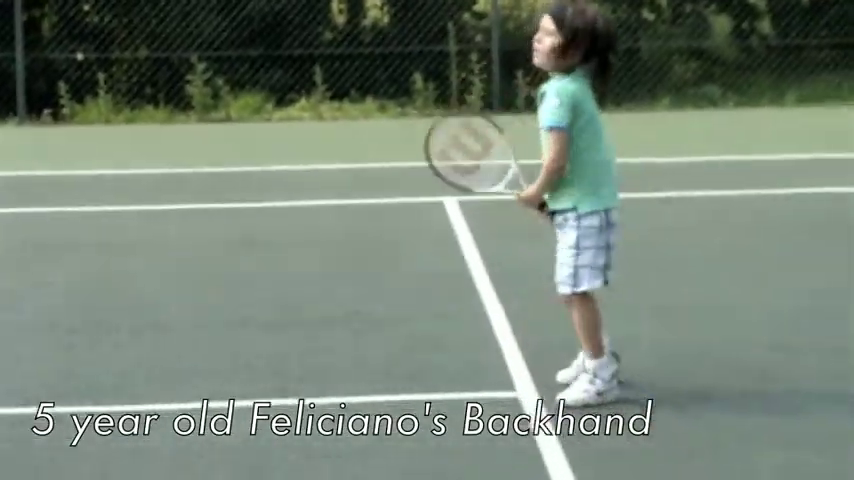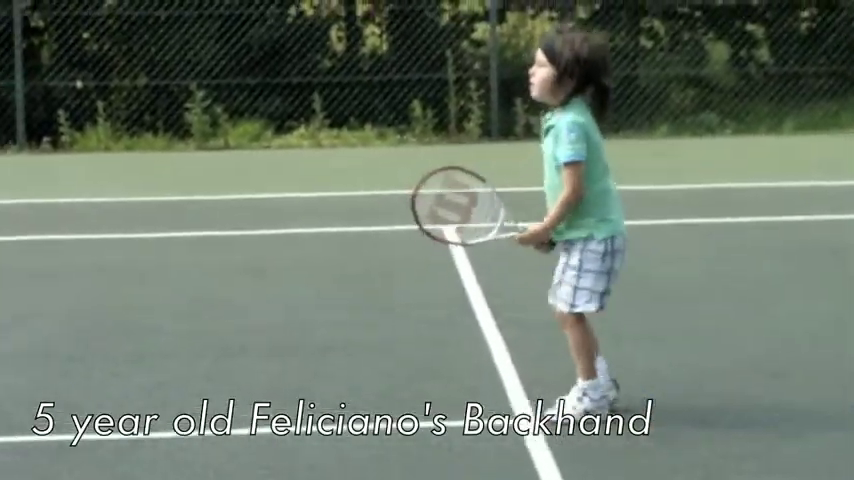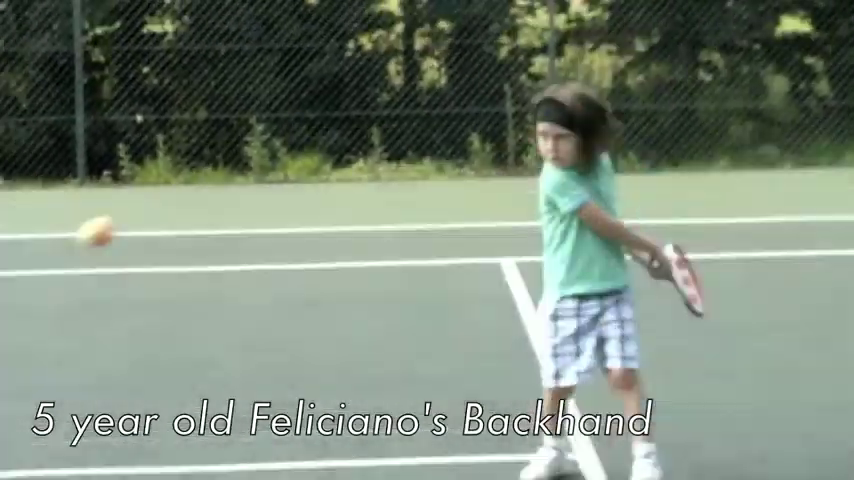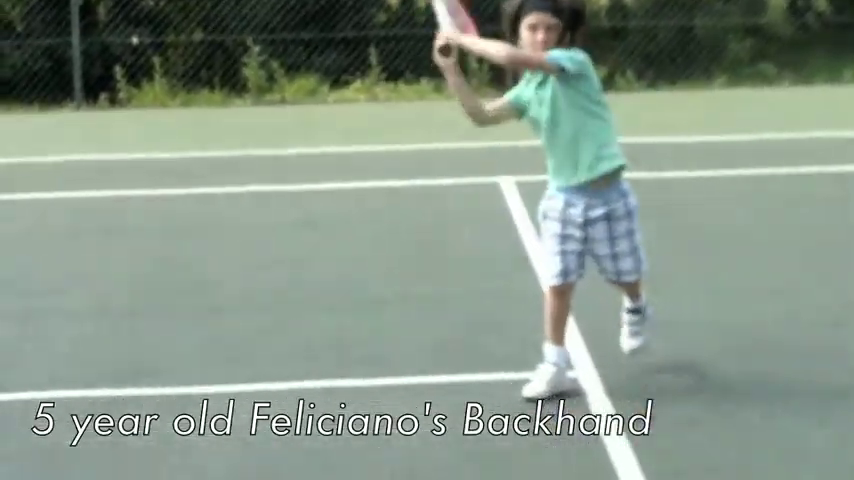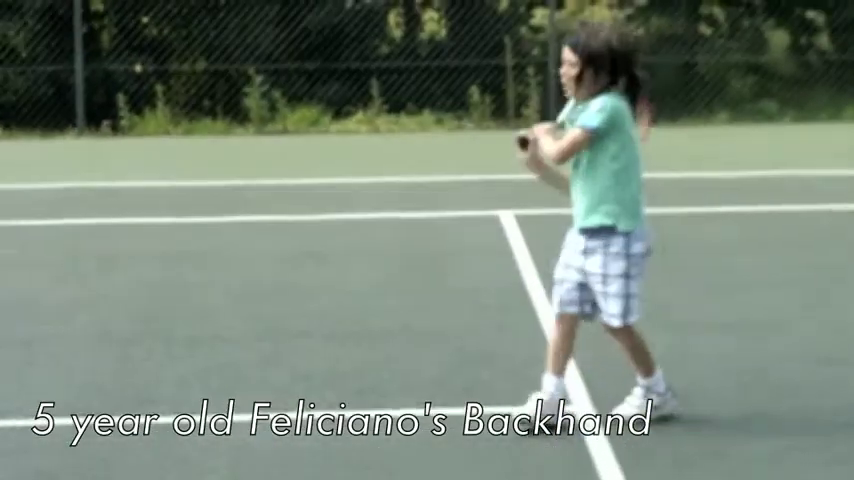
dt=0.4s
person 1, frame 1
left shoulder: (561, 92)
right shoulder: (572, 86)
left elbow: (556, 159)
left wrist: (535, 191)
right wrist: (547, 192)
left hip: (585, 209)
right hip: (573, 206)
left knee: (576, 292)
right knee: (573, 290)
left ankle: (601, 377)
right ankle: (599, 356)
person 1, frame 2
left shoulder: (570, 124)
right shoulder: (565, 118)
left elbow: (573, 190)
left wrist: (545, 228)
right wrist: (551, 227)
left hip: (593, 236)
right hip: (583, 234)
left knee: (570, 312)
right knee: (569, 310)
left ankle: (591, 394)
right ankle: (599, 383)
person 1, frame 3
left shoulder: (601, 166)
right shoulder: (555, 180)
left elbow: (608, 228)
right elbow: (604, 225)
left wrist: (642, 254)
right wrist: (651, 249)
left hip: (613, 293)
right hip: (568, 301)
left knee: (624, 374)
right knee: (558, 385)
person 1, frame 4
left shoulder: (575, 62)
right shoulder: (527, 89)
left elbow: (511, 56)
right elbow: (482, 115)
left wrist: (462, 39)
right wrist: (452, 69)
left hip: (606, 193)
right hip: (563, 198)
left knee: (625, 276)
right knee: (557, 284)
left ankle: (635, 308)
right ankle: (556, 366)
person 1, frame 5
left shoulder: (606, 107)
right shoulder: (581, 114)
left elbow: (560, 152)
left wrist: (543, 136)
right wrist: (536, 160)
left hip: (616, 236)
right hip: (583, 234)
left knee: (618, 322)
right knee: (564, 313)
left ankle: (654, 392)
right ankle: (550, 397)
